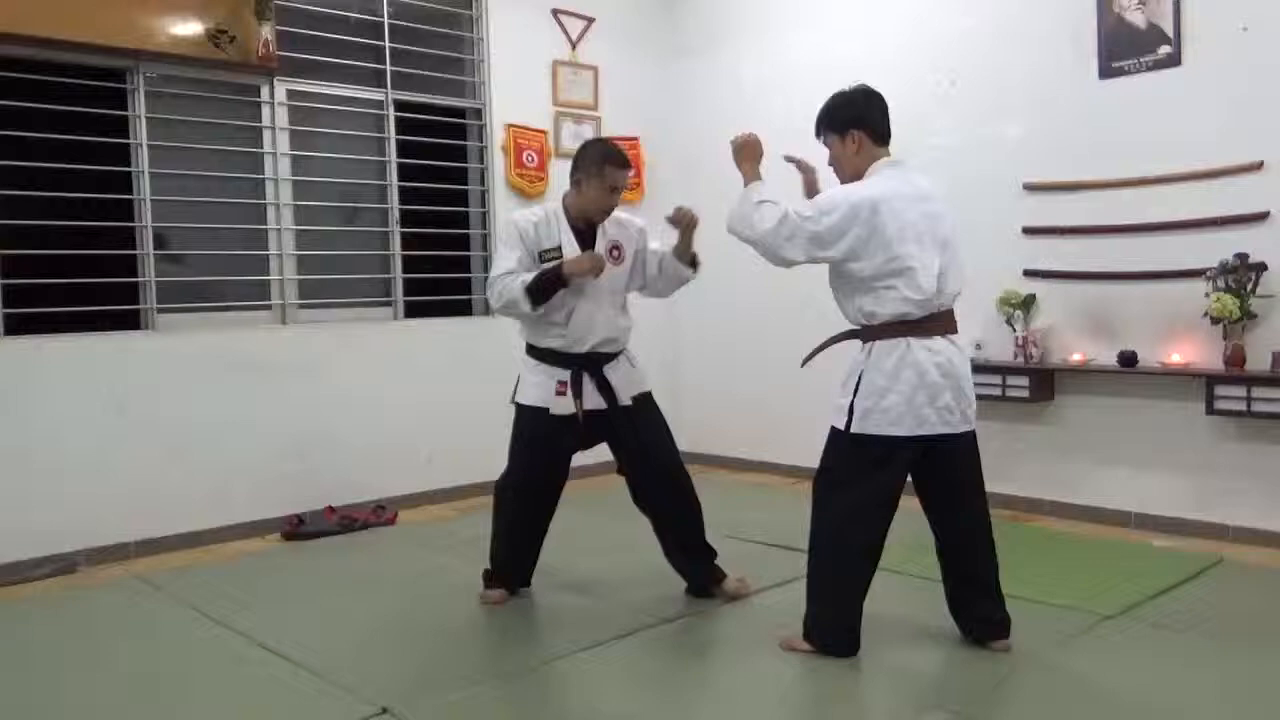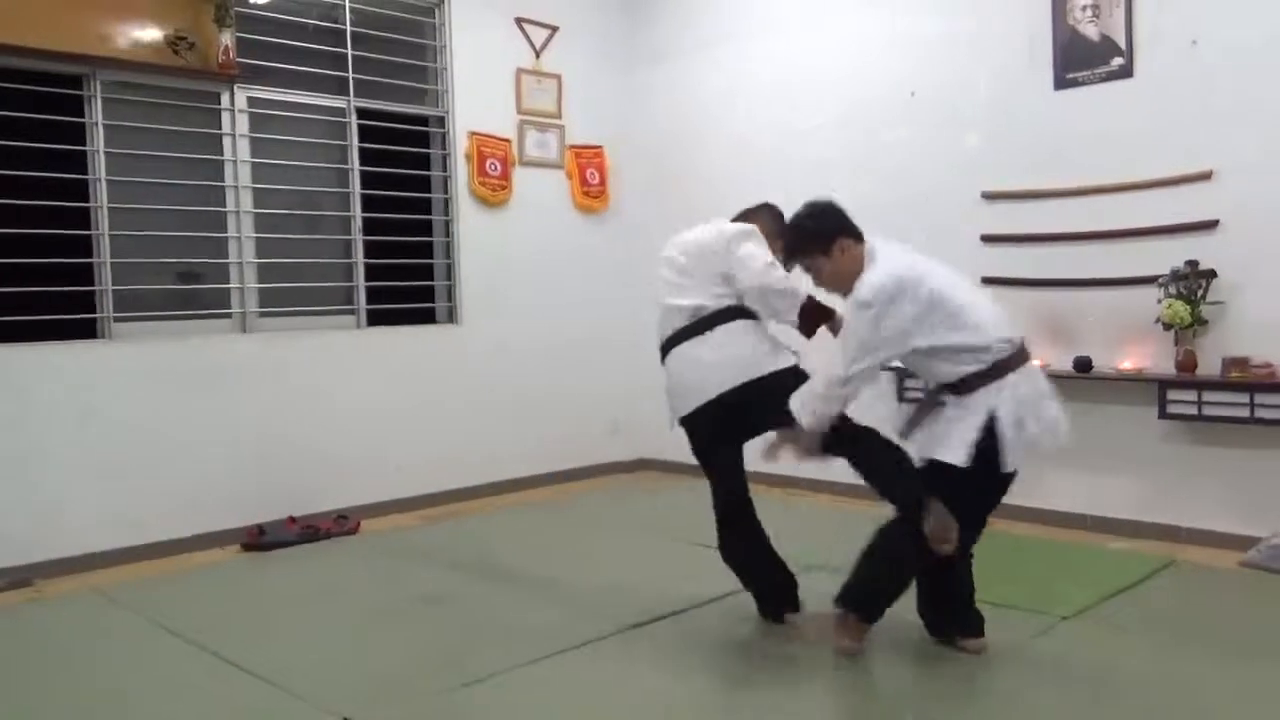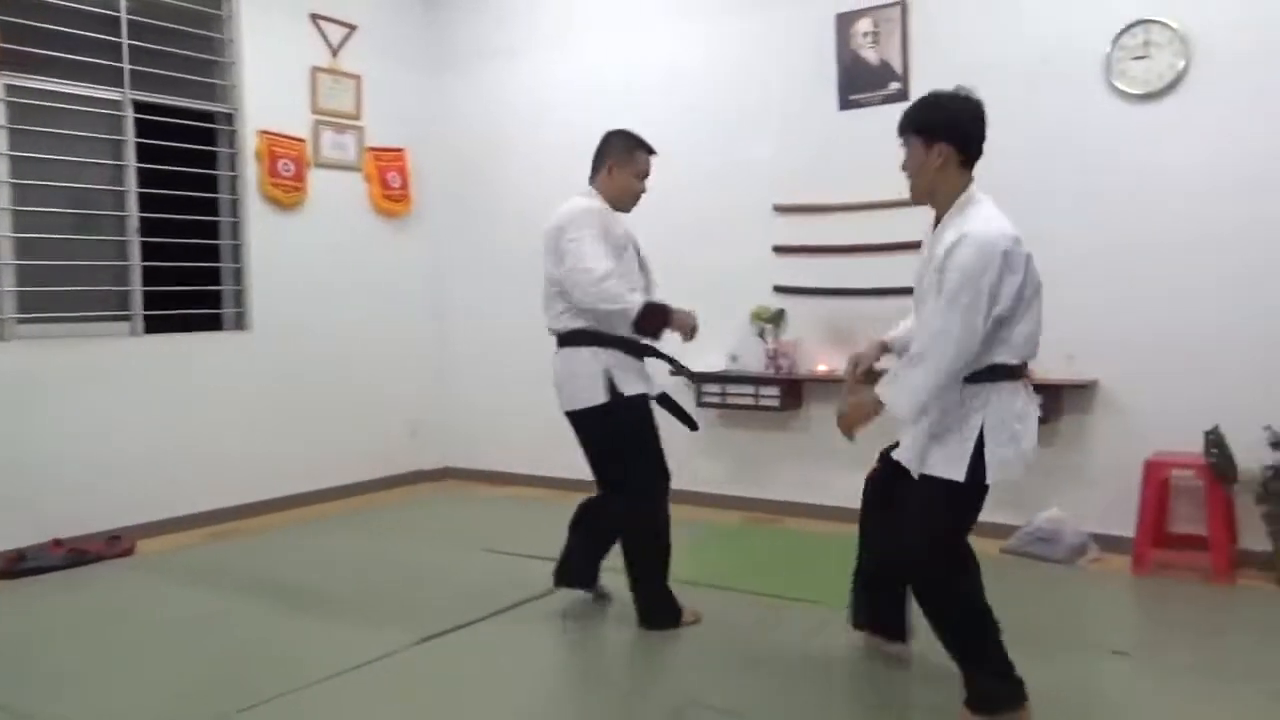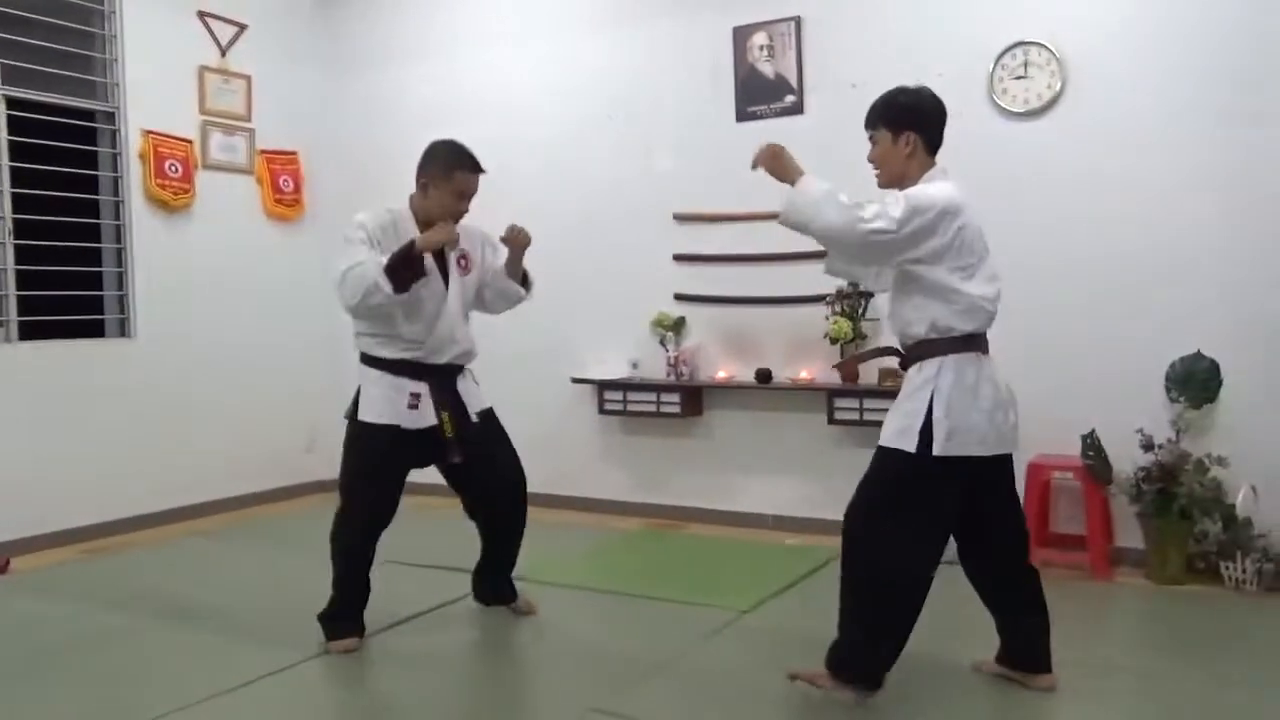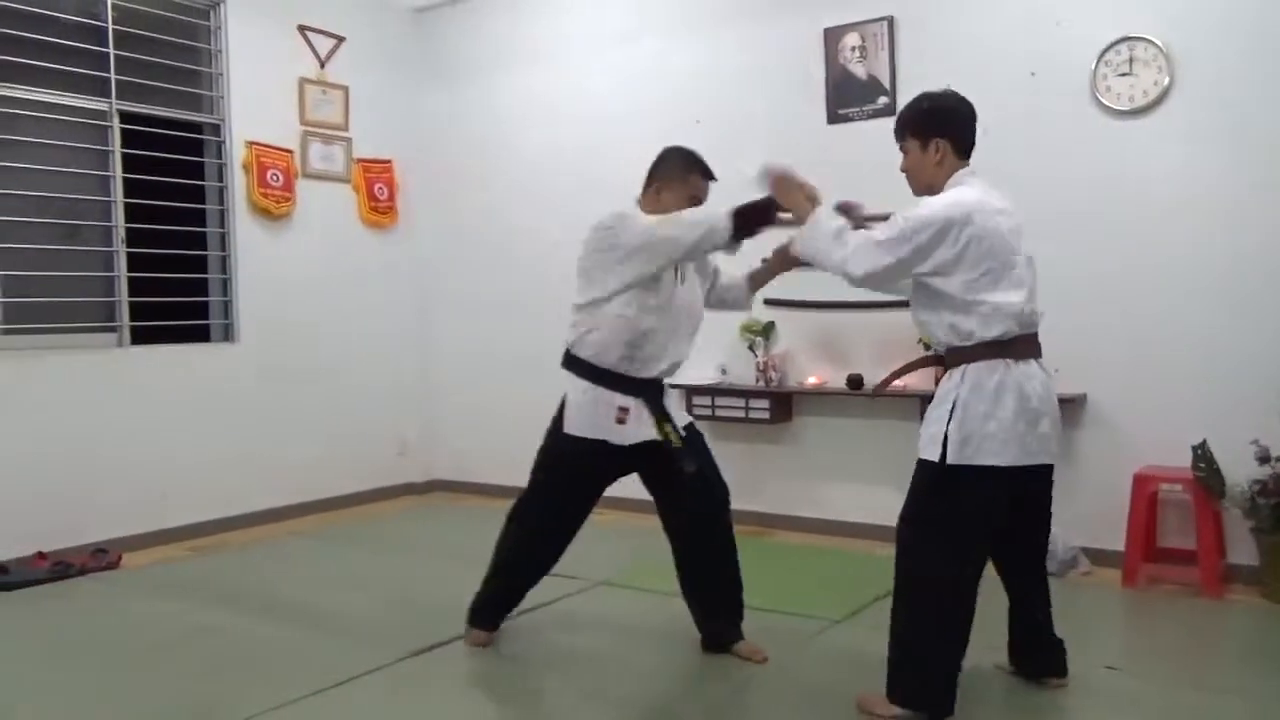
dt=0.7s
person 1, frame 1
left shoulder: (858, 202)
right shoulder: (920, 192)
left elbow: (774, 235)
left wrist: (752, 174)
right wrist: (817, 193)
left hip: (891, 369)
right hip: (942, 360)
left knee: (846, 502)
right knee: (958, 503)
left ankle: (830, 631)
right ankle: (988, 623)
person 1, frame 2
left shoulder: (883, 286)
right shoulder: (888, 266)
left elbow: (847, 372)
left wrist: (800, 422)
right wrist: (817, 422)
left hip: (993, 405)
right hip: (997, 396)
left knee: (927, 515)
right knee: (948, 518)
left ankle: (855, 616)
right ankle: (957, 625)
person 1, frame 3
left shoulder: (980, 239)
right shoulder: (954, 225)
left elbow: (950, 346)
left wrist: (876, 398)
right wrist: (888, 347)
left hip: (978, 414)
right hip: (955, 405)
left knee: (931, 550)
right knee: (886, 500)
right ankle: (884, 622)
person 1, frame 4
left shoulder: (932, 204)
right shoulder: (934, 206)
left elbow: (858, 232)
right elbow: (876, 263)
left wrist: (795, 179)
right wrist: (814, 206)
left hip: (946, 389)
right hip: (968, 390)
left knee: (879, 527)
right knee: (991, 534)
left ankle: (855, 666)
right ankle: (1028, 656)
person 1, frame 5
left shoulder: (942, 215)
right shoulder: (993, 206)
left elbow: (864, 263)
right elbow: (907, 265)
left wrist: (809, 210)
right wrist: (871, 227)
left hip: (980, 393)
right hip: (1026, 387)
left knee: (933, 547)
right knee: (1020, 539)
right ankle: (1040, 657)
person 2, frame 1
left shoulder: (626, 231)
right shoulder: (528, 227)
left elbow: (662, 279)
right elbow: (503, 293)
left wrist: (685, 241)
right wrist: (561, 275)
left hip: (613, 378)
right hip: (550, 381)
left knee: (663, 473)
right knee: (525, 484)
left ankle: (704, 573)
right ankle: (506, 574)
person 2, frame 2
left shoulder: (676, 246)
right shoulder: (738, 235)
right elbow: (765, 284)
right wrist: (822, 315)
left hip: (687, 375)
right hip: (743, 360)
left knee: (730, 500)
right knee: (845, 434)
left ankle: (777, 598)
person 2, frame 3
left shoulder: (607, 222)
right shoulder: (584, 218)
right elbow: (598, 293)
left wrist: (660, 316)
right wrist: (665, 314)
left hip: (608, 370)
right hip: (598, 371)
left knee: (623, 482)
right knee: (644, 485)
left ankle: (577, 566)
right ankle: (657, 606)
person 2, frame 4
left shoulder: (470, 240)
right shoulder: (373, 229)
left elbow: (497, 297)
right elbow: (356, 295)
left wrist: (513, 259)
right wrist: (417, 250)
left hip: (452, 389)
right hip: (390, 393)
left knee: (504, 488)
right knee: (363, 511)
left ankle: (494, 585)
right ankle: (343, 619)
person 2, frame 5
left shoulder: (678, 248)
right shoulder: (618, 231)
left elbow: (720, 291)
right elbow: (698, 231)
left wrist: (771, 269)
right wrist: (774, 208)
left hip: (650, 405)
right hip: (596, 402)
left knee: (704, 507)
right knee: (546, 512)
left ankle: (722, 628)
right ankle: (488, 611)
